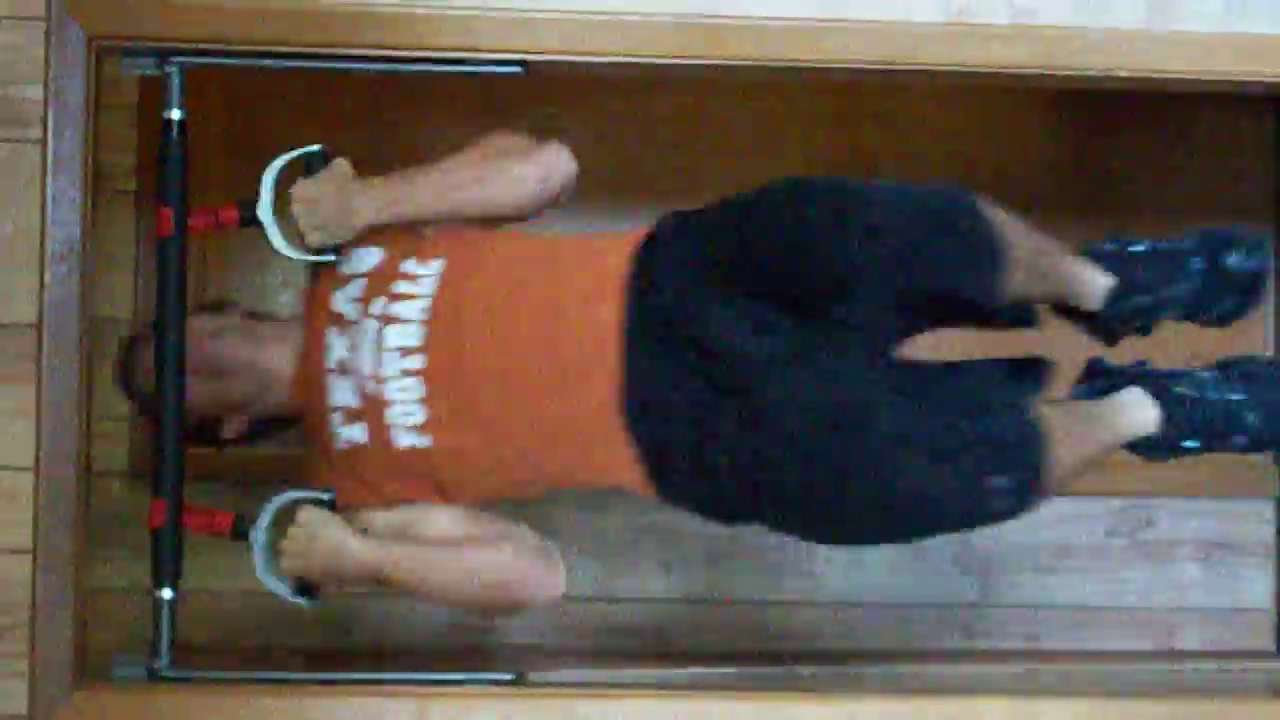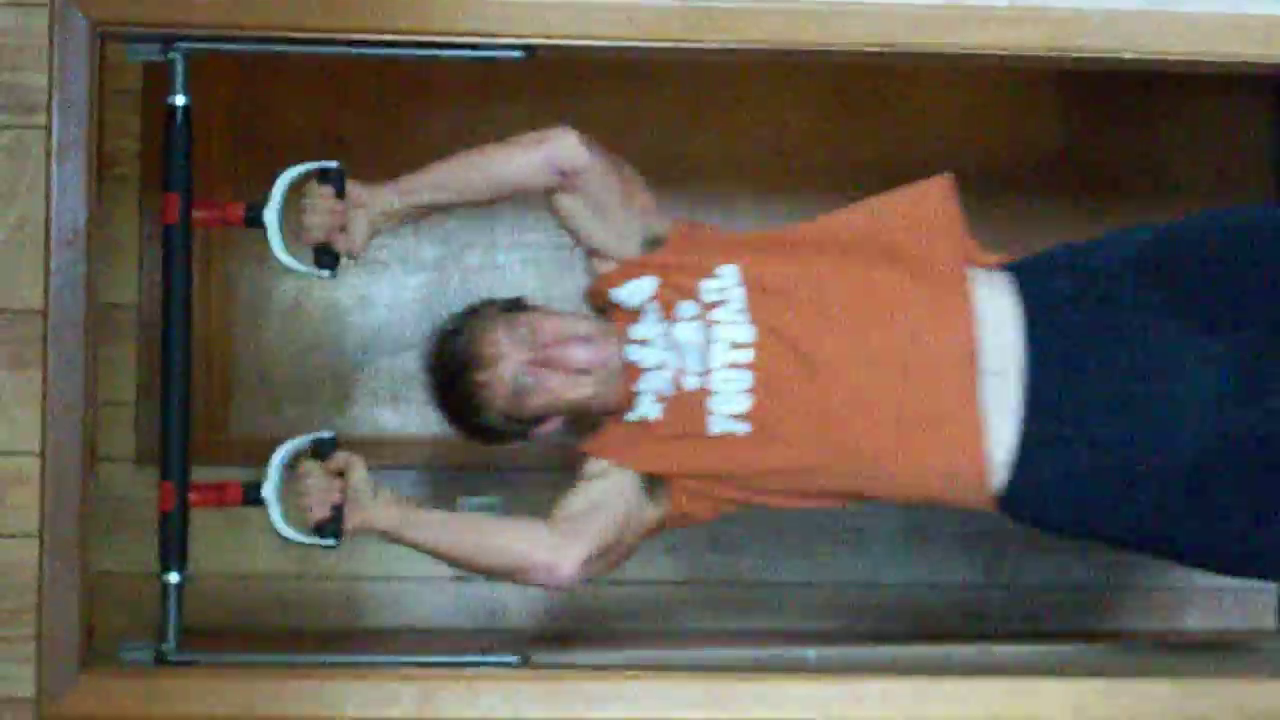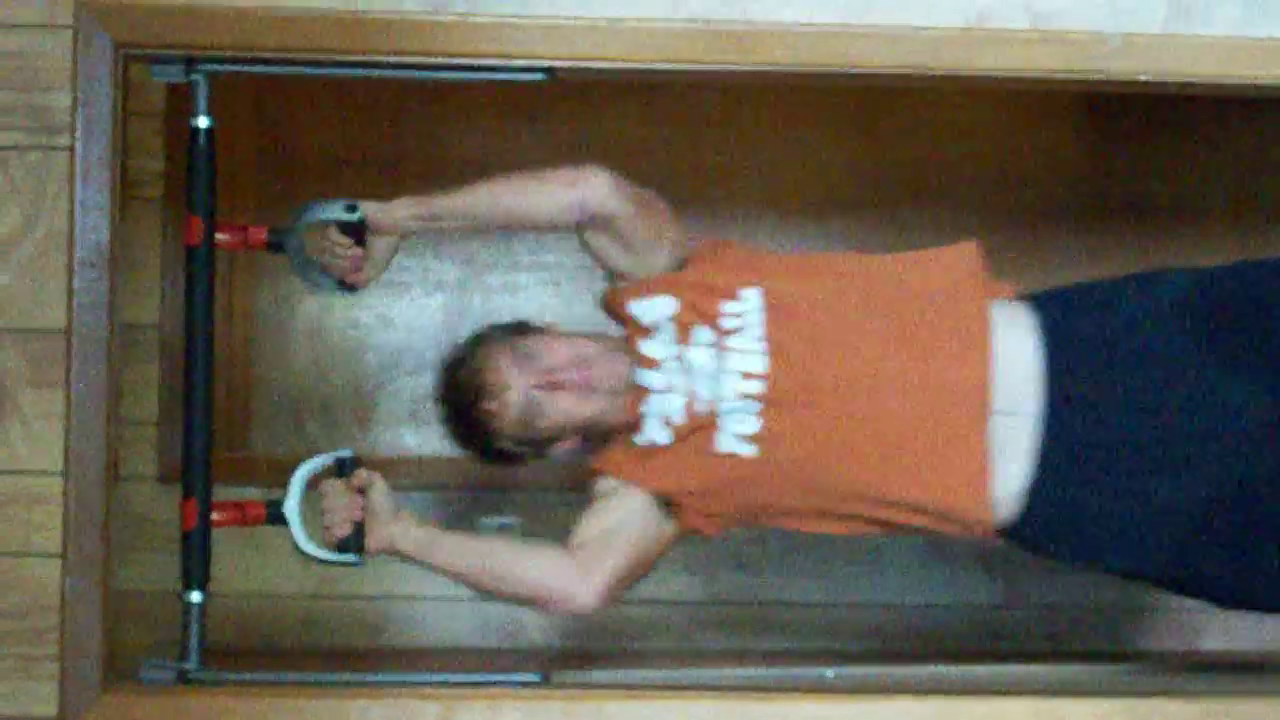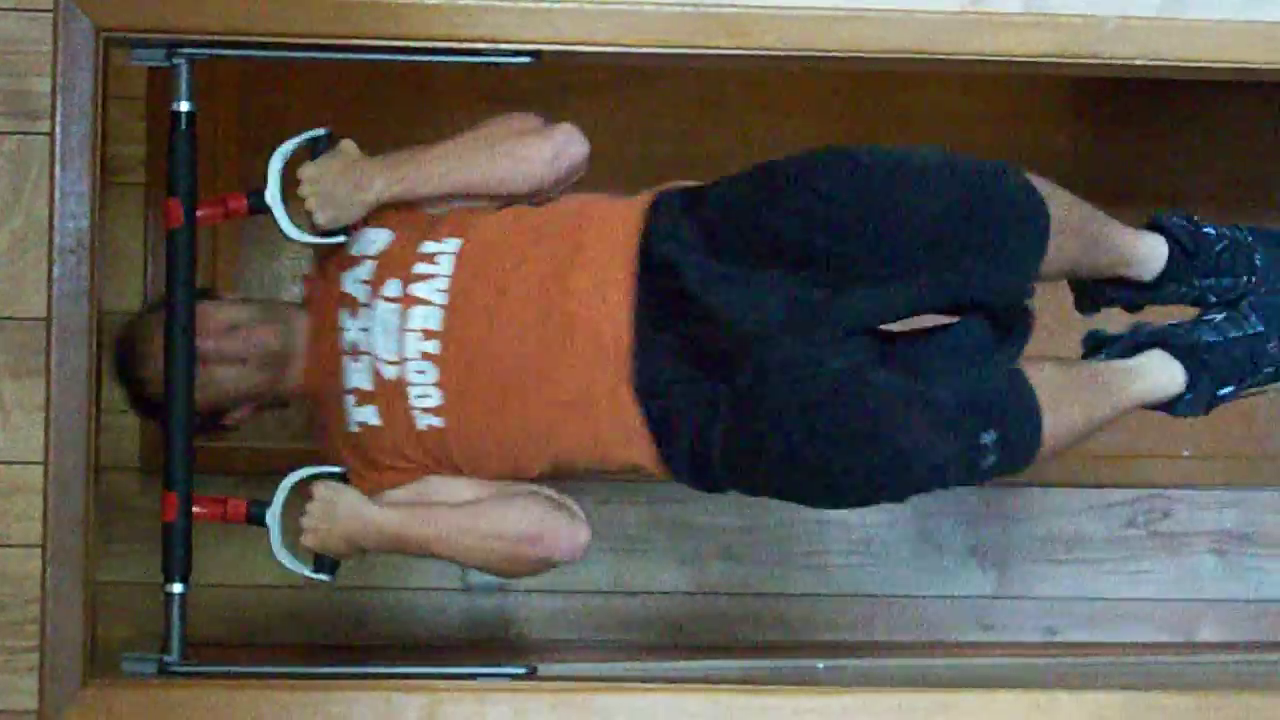
dt=0.7s
person 1, frame 1
left shoulder: (352, 243)
right shoulder: (360, 473)
left elbow: (543, 164)
right elbow: (535, 573)
left wrist: (369, 203)
right wrist: (359, 559)
left hip: (672, 279)
right hip: (690, 433)
left knee: (865, 235)
right knee: (963, 467)
left ankle: (1105, 288)
right ankle: (1149, 411)
person 1, frame 2
left shoulder: (634, 271)
right shoulder: (637, 460)
left elbow: (566, 152)
right elbow: (564, 555)
left wrist: (386, 198)
right wrist: (379, 514)
left hip: (1041, 303)
right hip: (1051, 461)
person 1, frame 3
left shoulder: (653, 286)
right shoulder: (651, 478)
left elbow: (594, 187)
right elbow: (582, 581)
left wrist: (405, 212)
right wrist: (402, 535)
left hip: (1052, 338)
right hip: (1054, 494)
person 1, frame 4
left shoulder: (348, 228)
right shoulder: (368, 454)
left elbow: (554, 146)
right elbow: (556, 532)
left wrist: (377, 182)
right wrist: (371, 528)
right hip: (708, 412)
left knee: (959, 210)
right knee: (959, 423)
left ankle: (1155, 261)
right ankle: (1169, 370)
